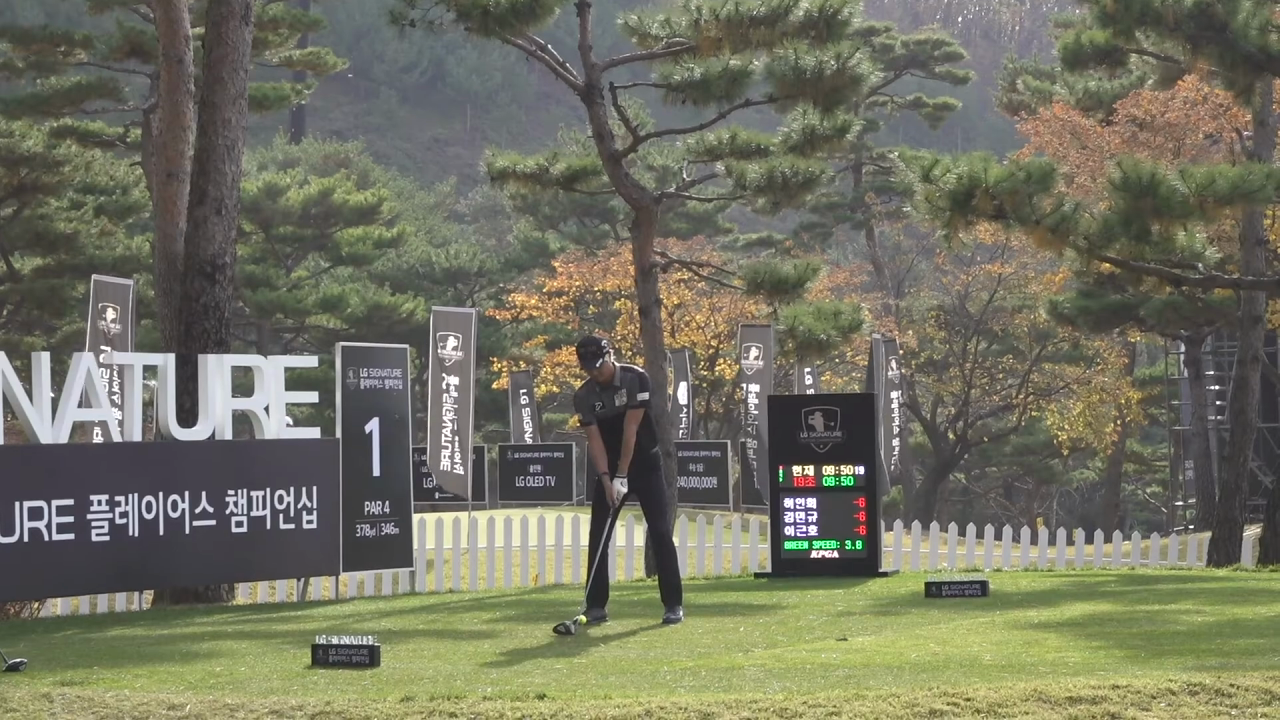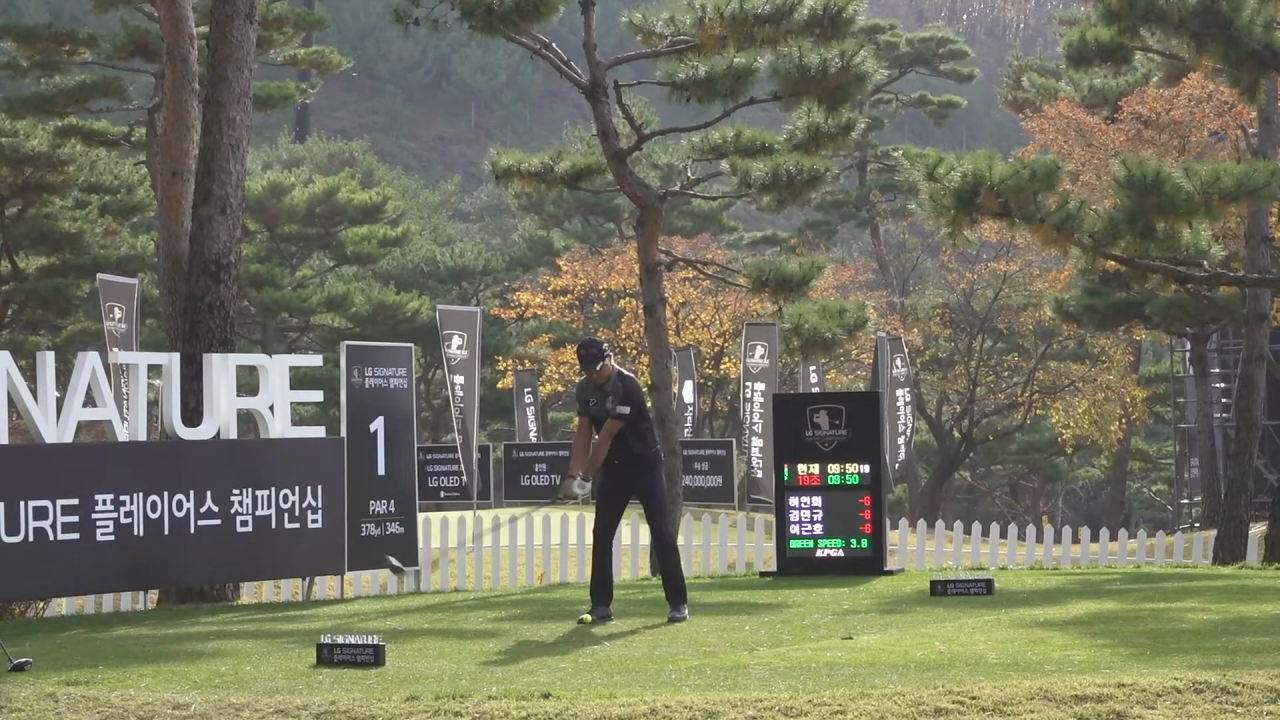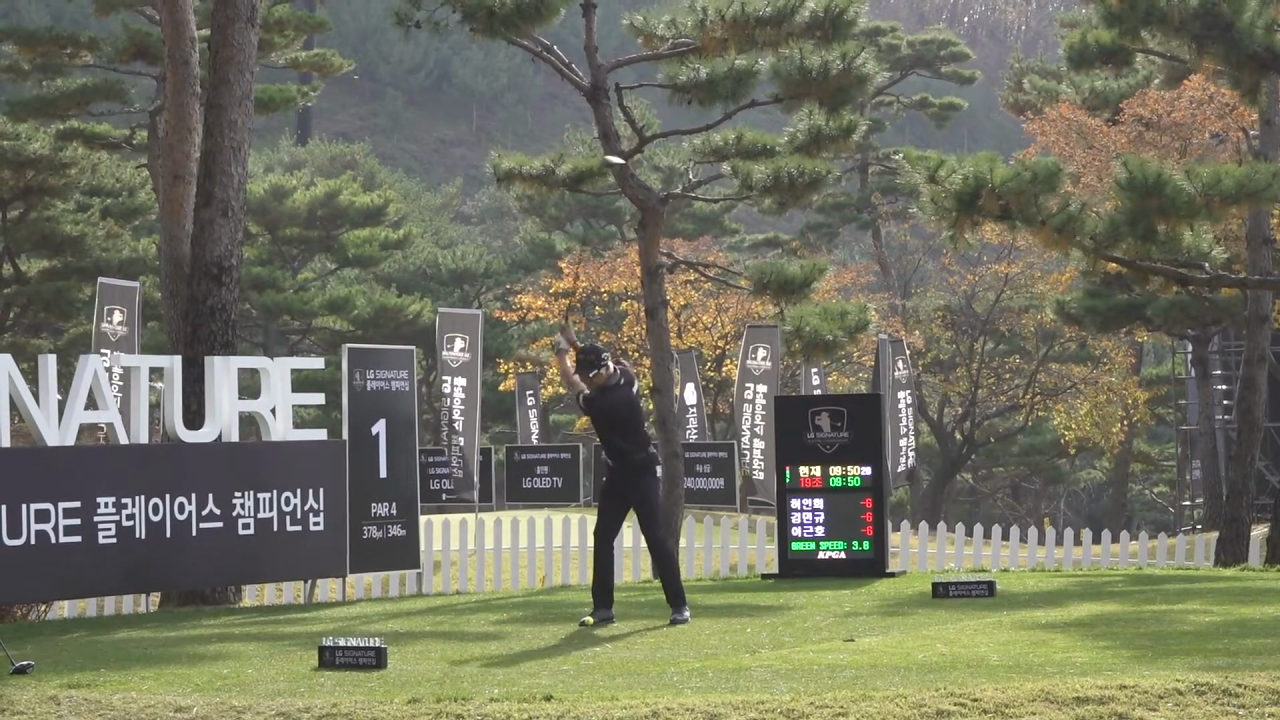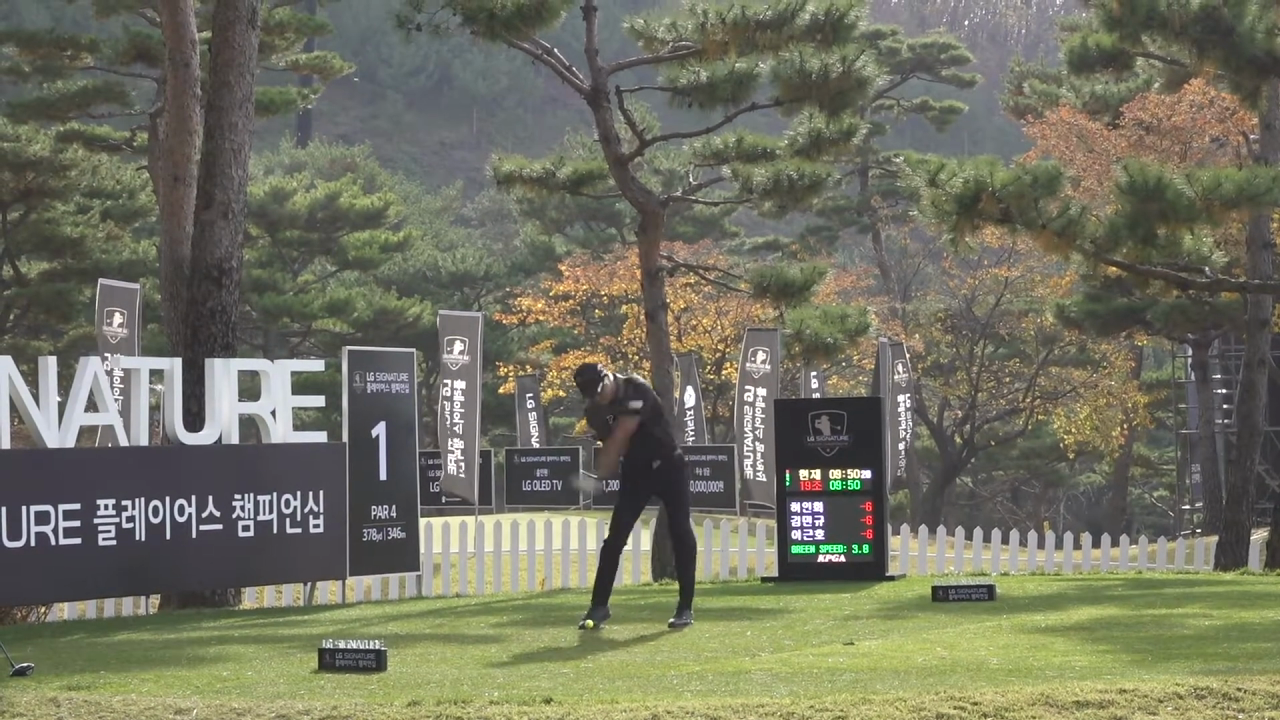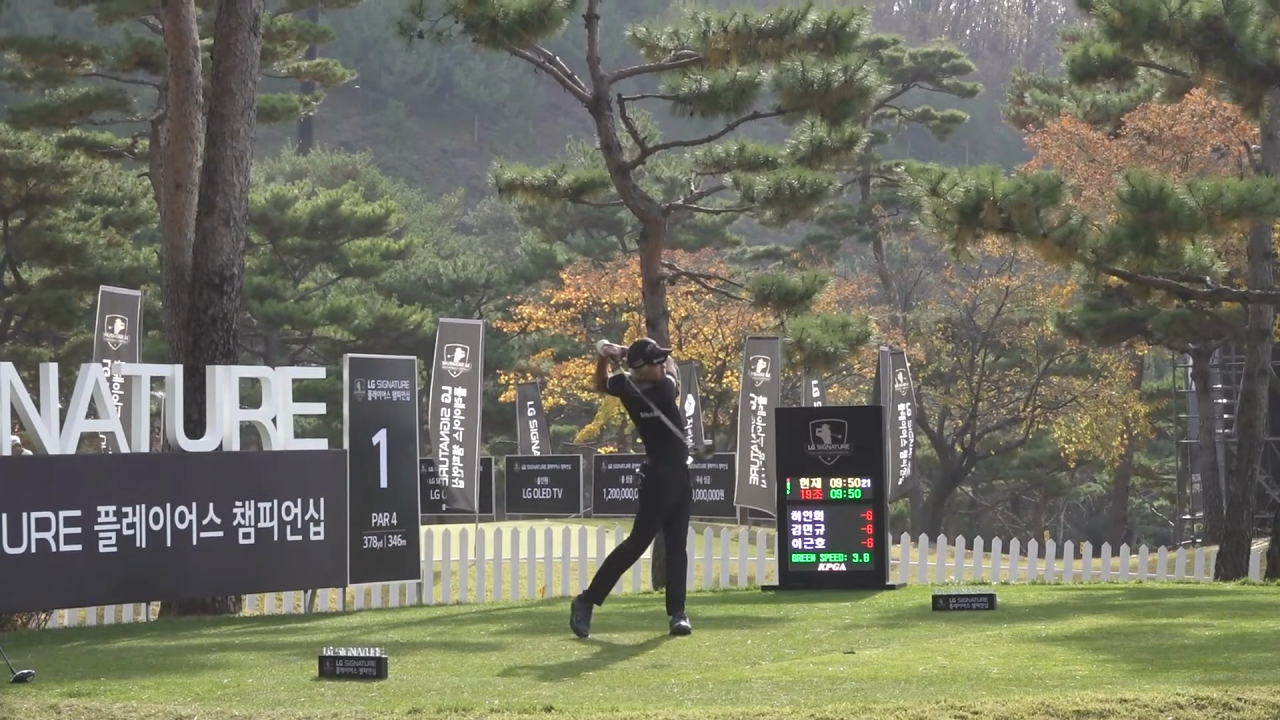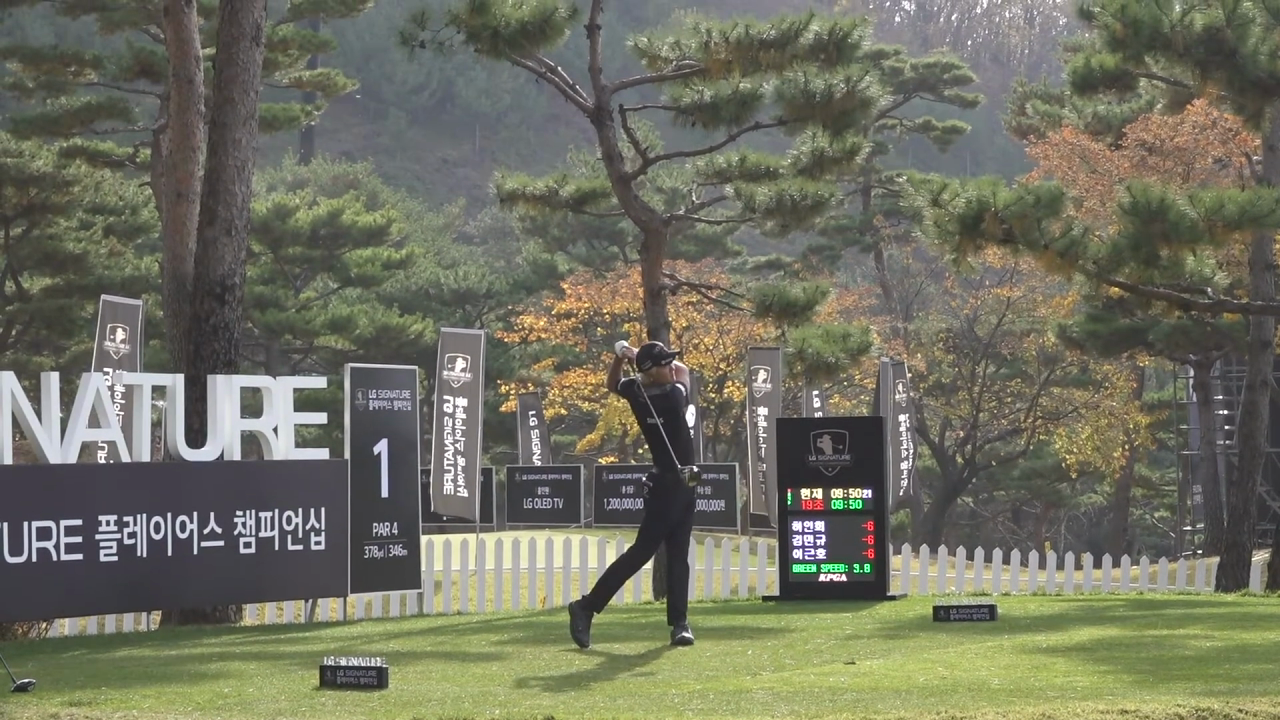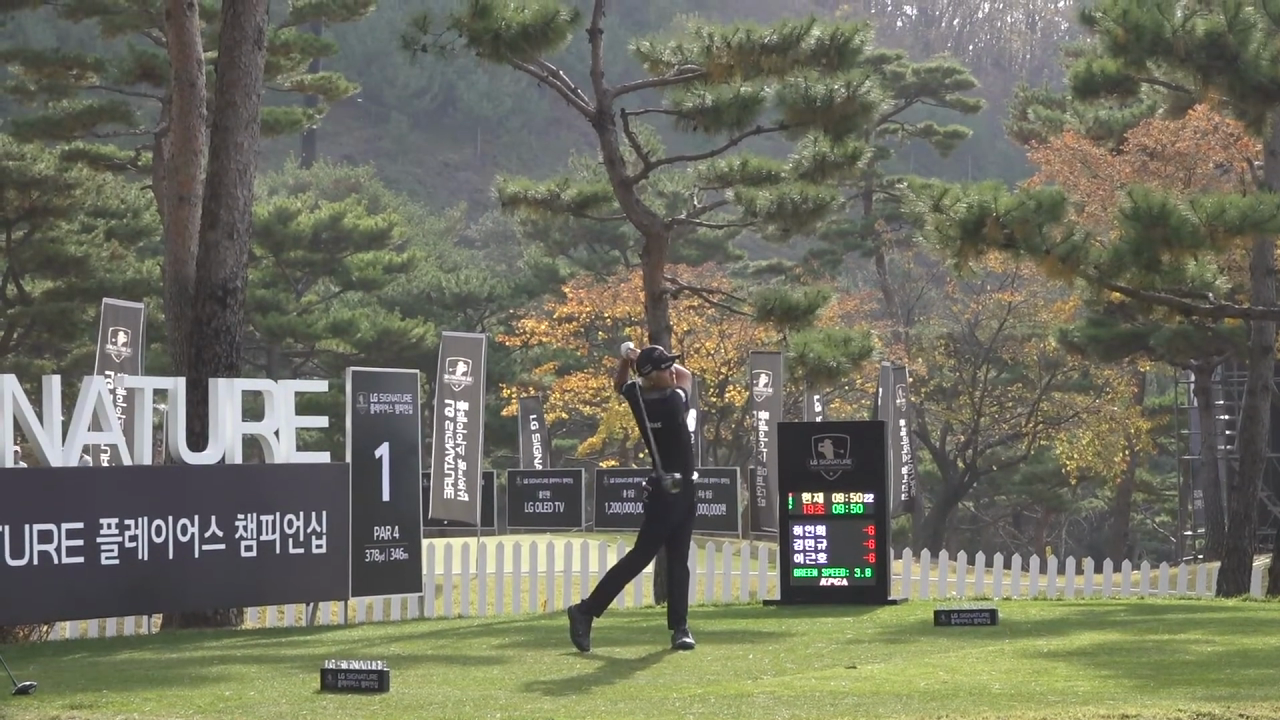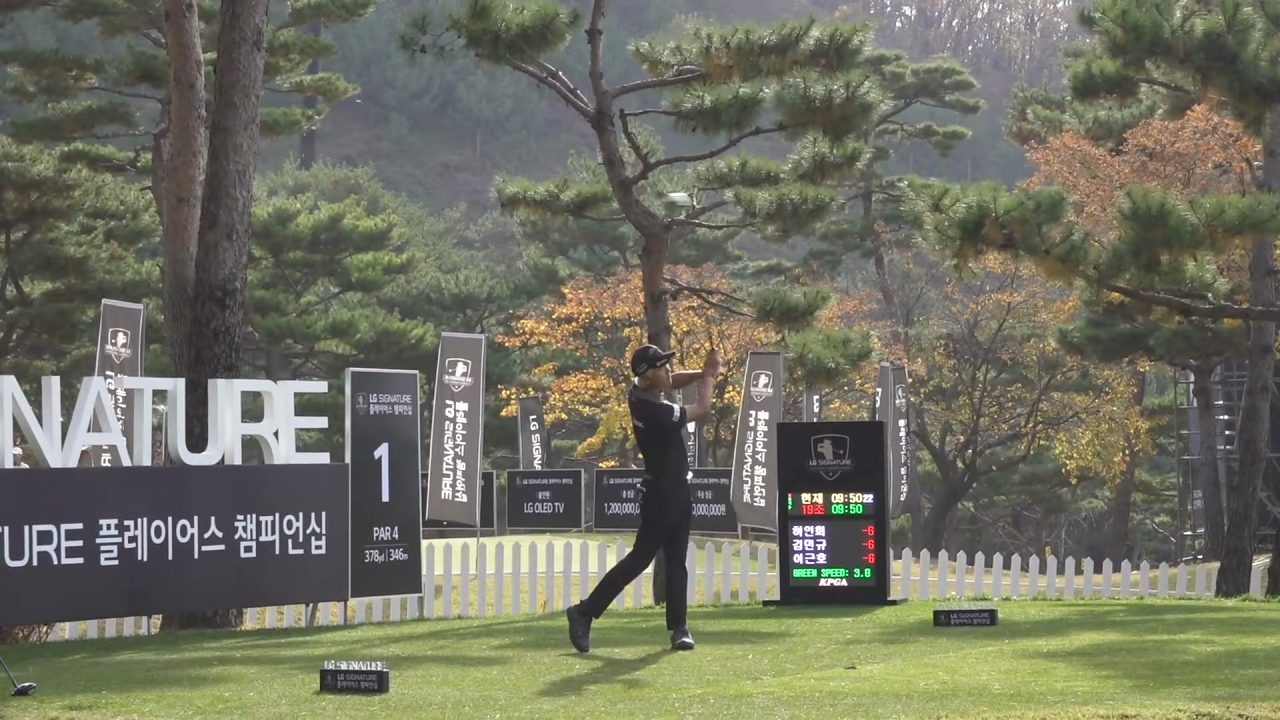
dt=0.5s
person 1, frame 1
left shoulder: (636, 379)
right shoulder: (584, 396)
left elbow: (630, 429)
right elbow: (595, 440)
left wrist: (623, 475)
right wrist: (606, 479)
left hip: (645, 464)
right hip: (609, 468)
left knee: (661, 533)
right knee: (598, 536)
left ankle: (673, 604)
right ankle: (596, 606)
person 1, frame 2
left shoulder: (627, 387)
right shoulder: (585, 388)
left elbow: (605, 437)
right elbow: (583, 434)
left wrist: (584, 477)
right wrist: (573, 475)
left hip: (645, 464)
right hip: (614, 467)
left knee: (662, 532)
right knee: (602, 535)
left ankle: (678, 602)
right ankle: (601, 604)
person 1, frame 3
left shoulder: (601, 401)
right shoulder: (624, 373)
left elbow: (572, 383)
left wrist: (562, 351)
right wrist: (572, 346)
left hip: (640, 471)
right hip: (619, 470)
left knee: (654, 536)
right knee: (603, 537)
left ankle: (679, 605)
right ankle: (603, 607)
person 1, frame 4
left shoulder: (635, 387)
right shoulder: (595, 409)
left elbow: (620, 437)
right elbow: (607, 441)
left wrist: (604, 467)
left hip: (668, 467)
right hip: (635, 473)
left knee: (683, 536)
right knee: (614, 540)
left ankle: (685, 607)
right ankle: (599, 606)
person 1, frame 5
left shoulder: (624, 385)
right shoulder: (664, 390)
left elbow: (599, 385)
right elbow: (671, 366)
left wrist: (604, 356)
right wrist: (622, 352)
left hip: (677, 473)
right hip: (660, 476)
left knee: (677, 545)
right knee: (637, 542)
left ankle: (677, 612)
right ankle: (587, 600)
person 1, frame 6
left shoulder: (635, 390)
right shoulder: (672, 397)
left elbow: (611, 383)
right elbow: (685, 371)
left wrist: (622, 356)
right wrist: (641, 357)
left hip: (679, 484)
right hip: (668, 485)
left knee: (678, 556)
right knee: (642, 551)
left ankle: (678, 622)
right ankle: (586, 606)
person 1, frame 7
left shoulder: (636, 395)
right shoulder: (671, 403)
left elbow: (619, 385)
right elbow: (688, 376)
left wrist: (628, 359)
right wrist: (641, 359)
left hip: (679, 488)
right hip: (670, 491)
left knee: (678, 560)
right knee: (641, 555)
left ankle: (679, 627)
right ankle: (585, 611)
person 1, frame 8
left shoulder: (640, 391)
right shoulder: (654, 409)
left elbow: (675, 380)
right elbow: (700, 410)
left wrist: (702, 371)
right wrist: (708, 375)
left hip: (675, 489)
right hip: (663, 492)
left knee: (676, 560)
right knee: (640, 557)
left ankle: (678, 627)
right ankle: (585, 611)
